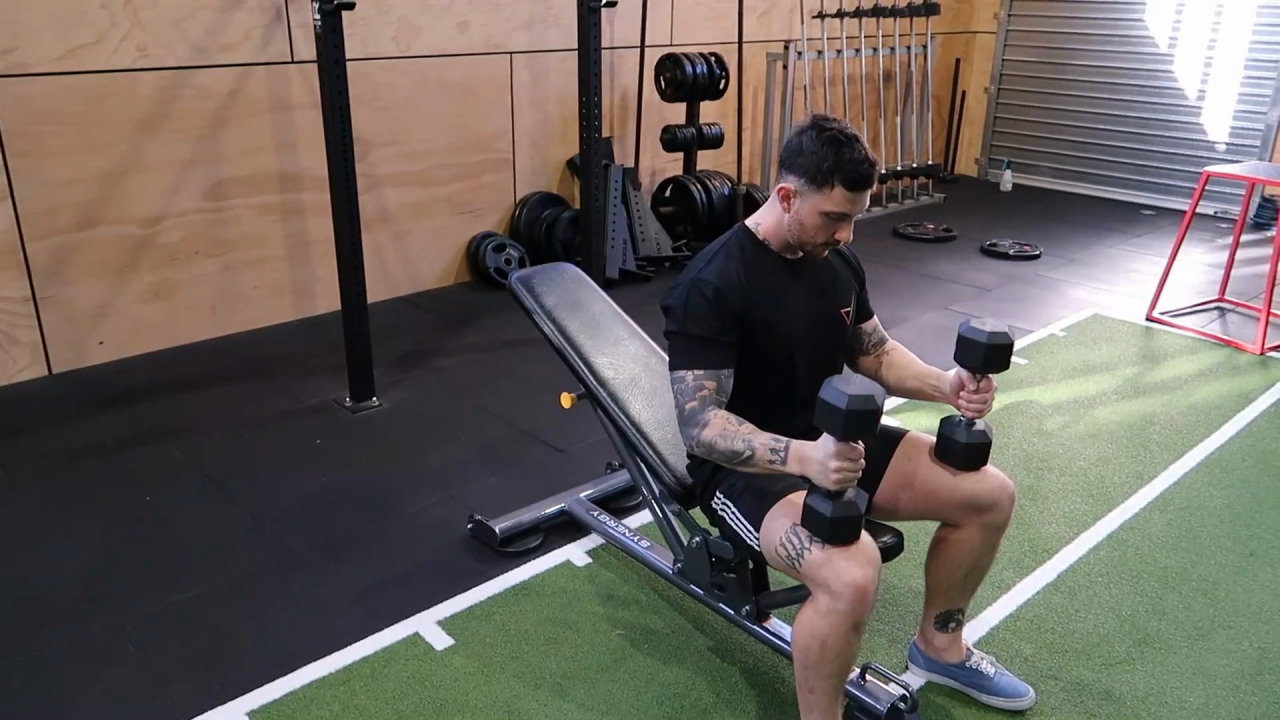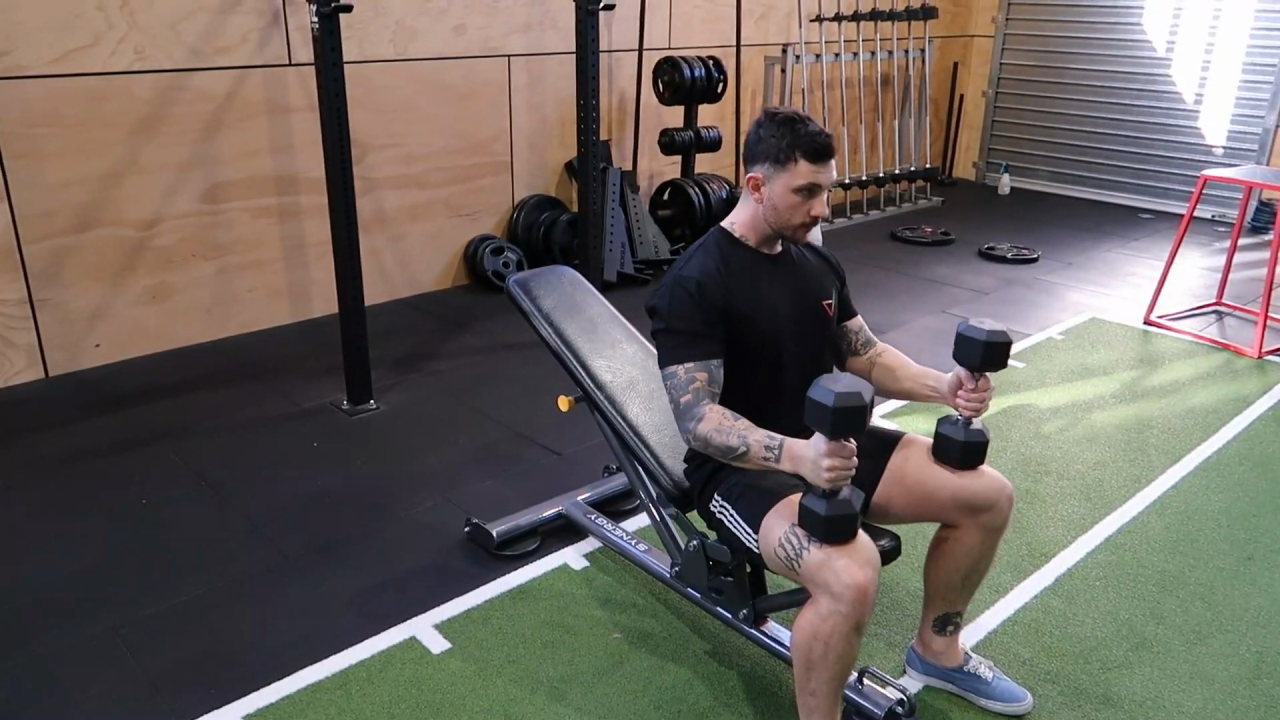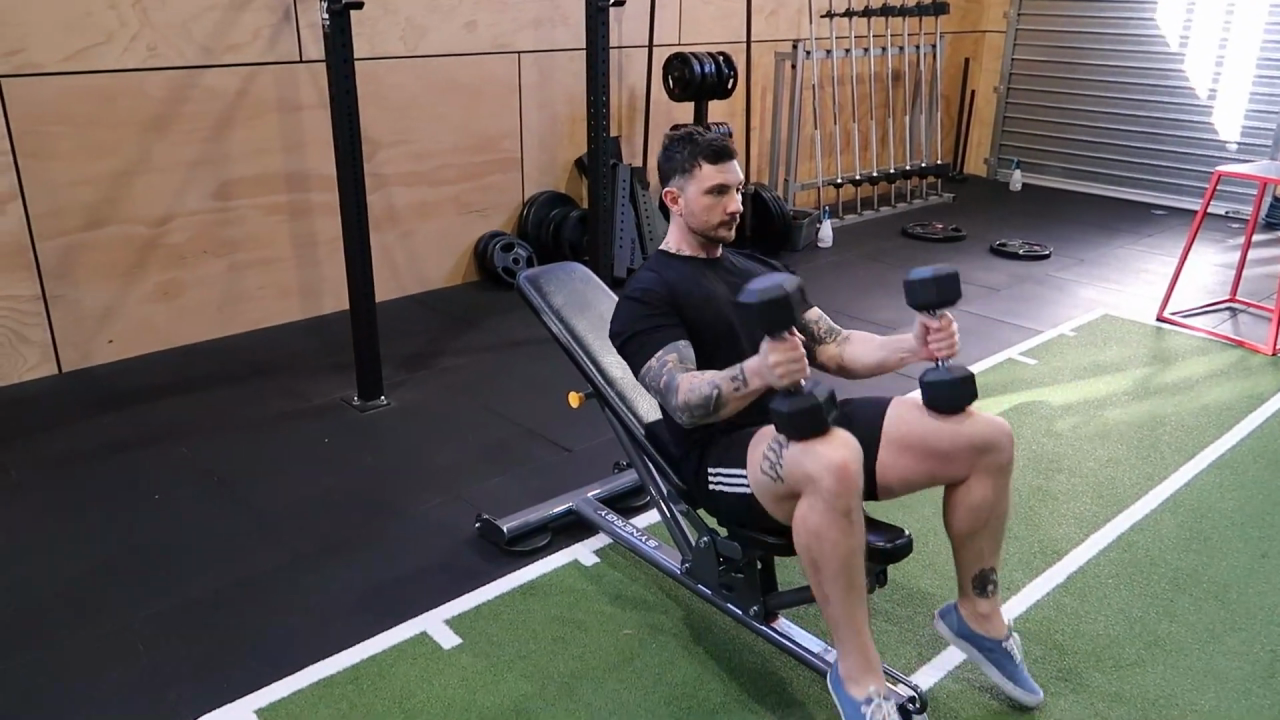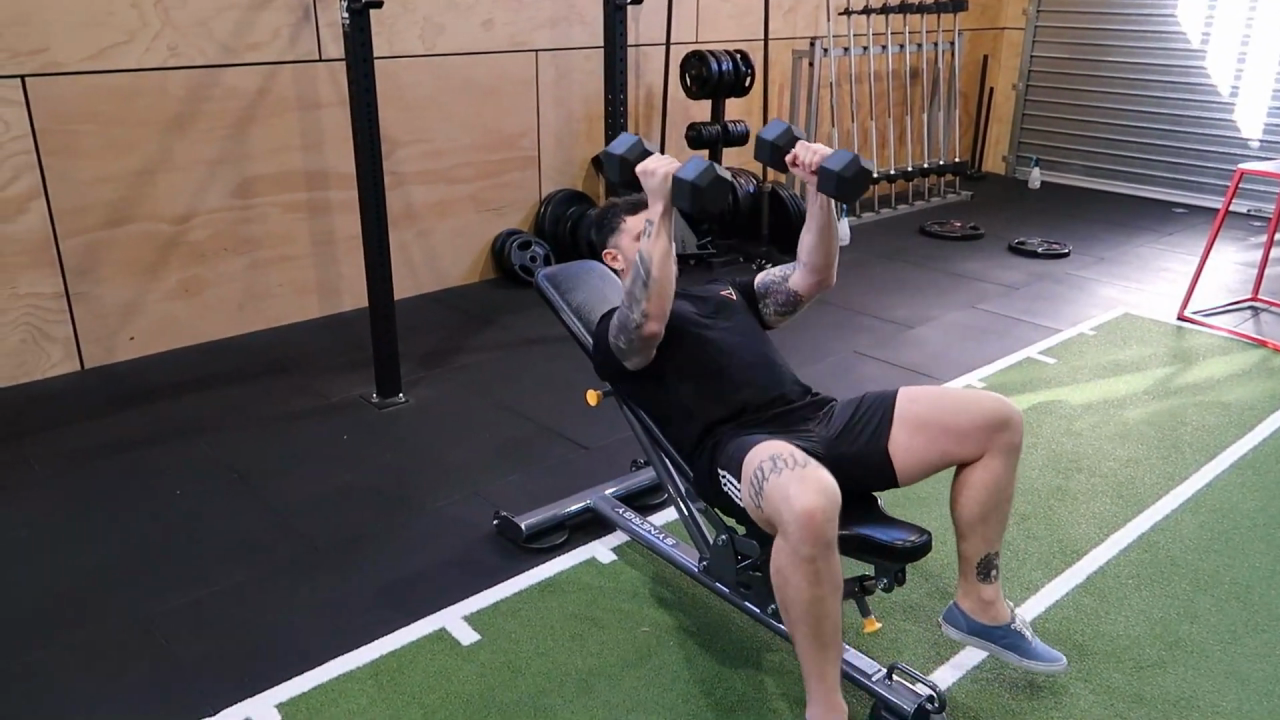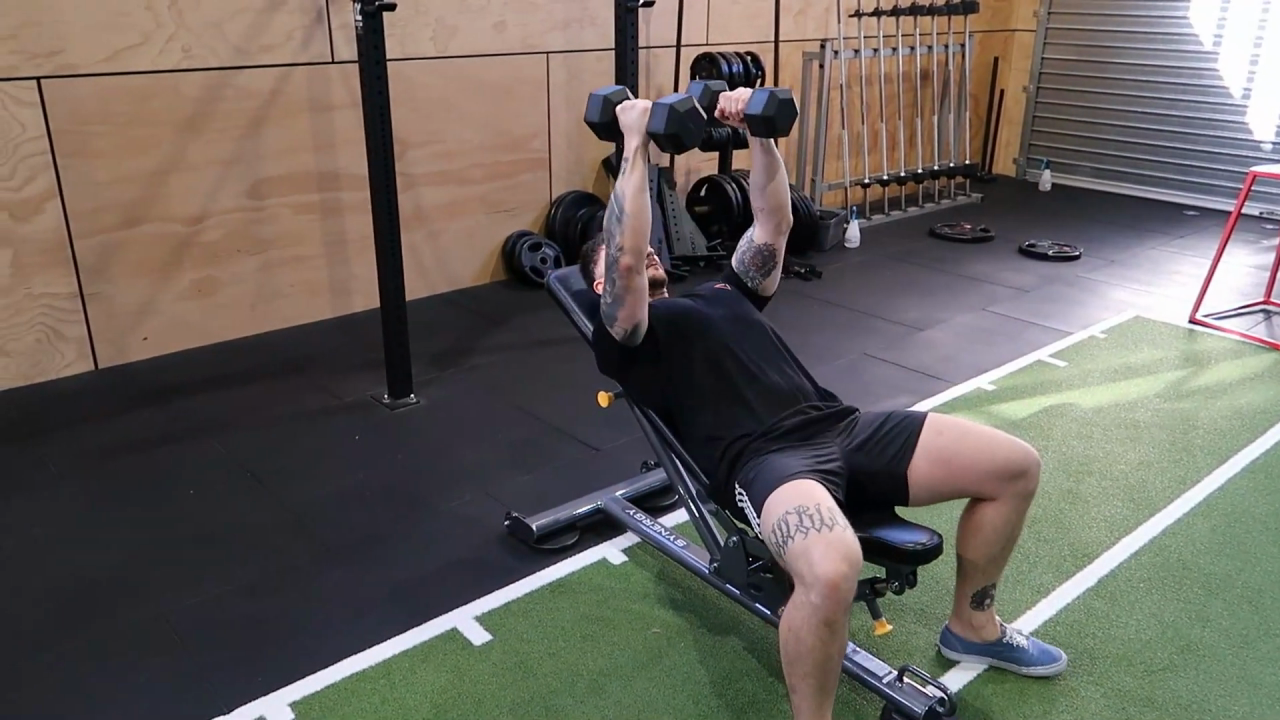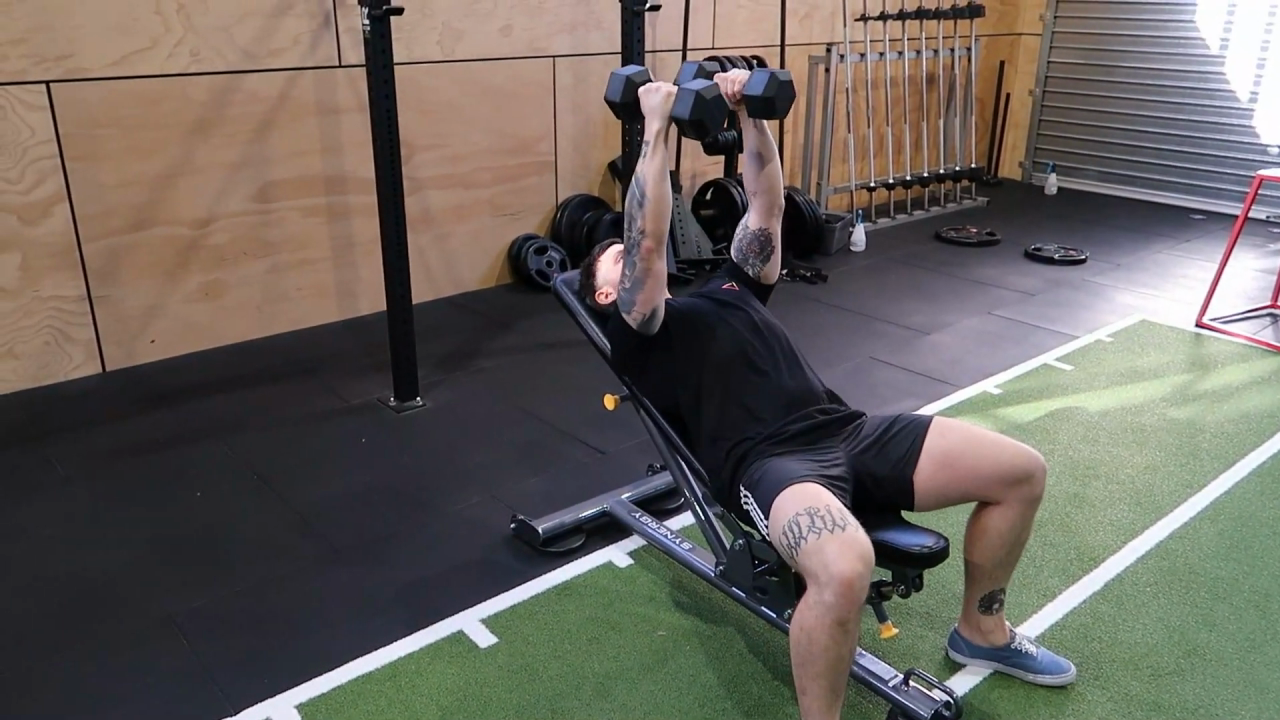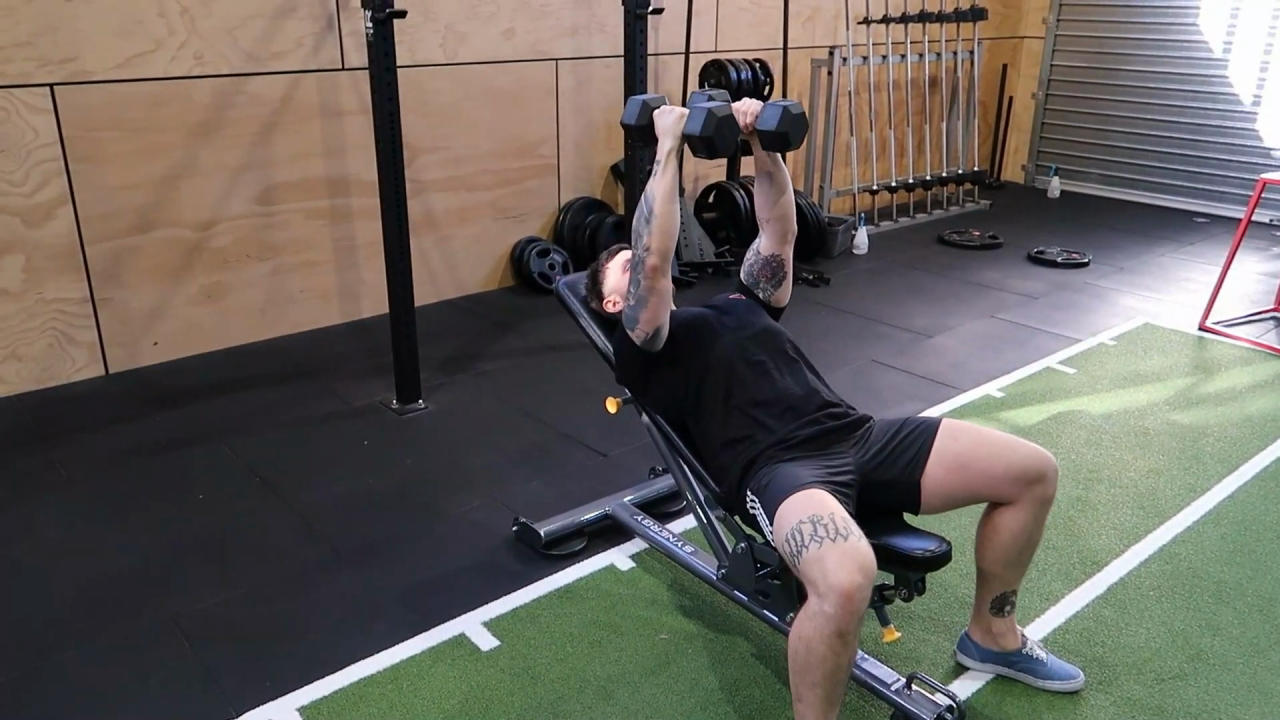
dt=0.5s
person 1, frame 1
left shoulder: (836, 263)
right shoulder: (714, 284)
left elbow: (875, 355)
right elbow: (699, 424)
left wrist: (944, 384)
right wrist: (801, 457)
left hip: (829, 443)
right hip: (745, 468)
left knee: (988, 495)
right knee: (850, 575)
left ankle: (940, 646)
person 1, frame 2
left shoulder: (816, 264)
right shoulder: (695, 283)
left elbow: (865, 356)
right elbow: (697, 417)
left wrist: (943, 386)
right wrist: (795, 455)
left hip: (825, 445)
right hip: (740, 470)
left knee: (988, 496)
right knee: (850, 577)
left ankle: (938, 650)
person 1, frame 3
left shoulder: (758, 269)
right shoulder: (647, 295)
left elbow: (837, 349)
right elbow: (683, 401)
left wrist: (911, 347)
right wrist: (754, 373)
right hip: (730, 458)
left knee: (986, 438)
right knee: (833, 464)
left ankle: (977, 616)
person 1, frame 4
left shoulder: (721, 291)
right shoulder: (617, 336)
left elbow: (812, 279)
right elbow: (650, 321)
left wrist: (818, 189)
right wrist: (660, 204)
left hip: (821, 420)
right hip: (744, 451)
left knee: (995, 419)
right knee: (811, 507)
left ankle: (979, 607)
person 1, frame 5
left shoulder: (724, 289)
right shoulder: (623, 337)
left elbow: (774, 221)
right elbow: (625, 259)
left wrist: (757, 130)
right wrist: (635, 146)
left hip: (840, 429)
right hip: (764, 459)
left knee: (1016, 466)
right knee: (830, 572)
left ankle: (972, 626)
person 1, frame 6
left shoulder: (730, 288)
right shoulder: (637, 333)
left elbow: (766, 208)
right elbow: (650, 239)
left wrist: (749, 112)
right wrist: (656, 126)
left hip: (846, 433)
right hip: (769, 463)
left knee: (1022, 472)
right knee: (844, 569)
left ankle: (982, 632)
person 1, frame 7
left shoulder: (739, 302)
right shoulder: (643, 347)
left elbow: (780, 230)
right elbow: (653, 259)
left wrist: (762, 141)
right wrist: (667, 147)
left hip: (854, 436)
right hip: (776, 468)
left knee: (1033, 471)
right knee: (845, 580)
left ankle: (992, 633)
